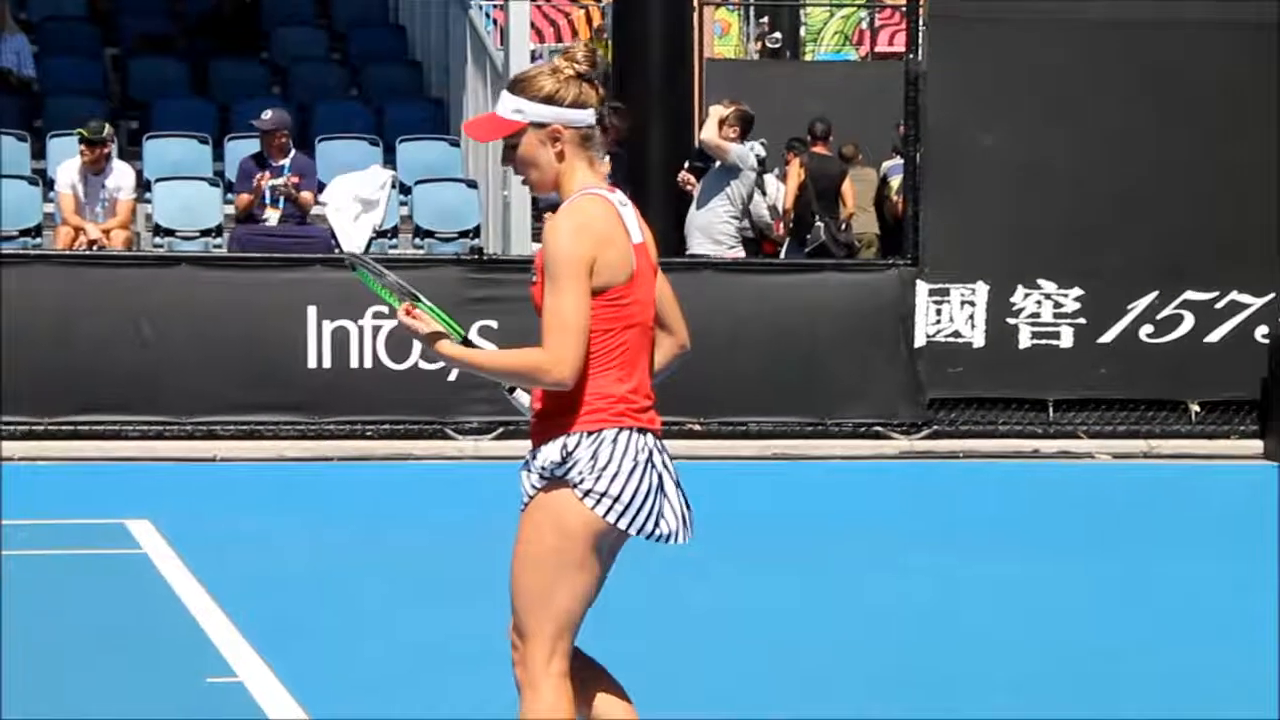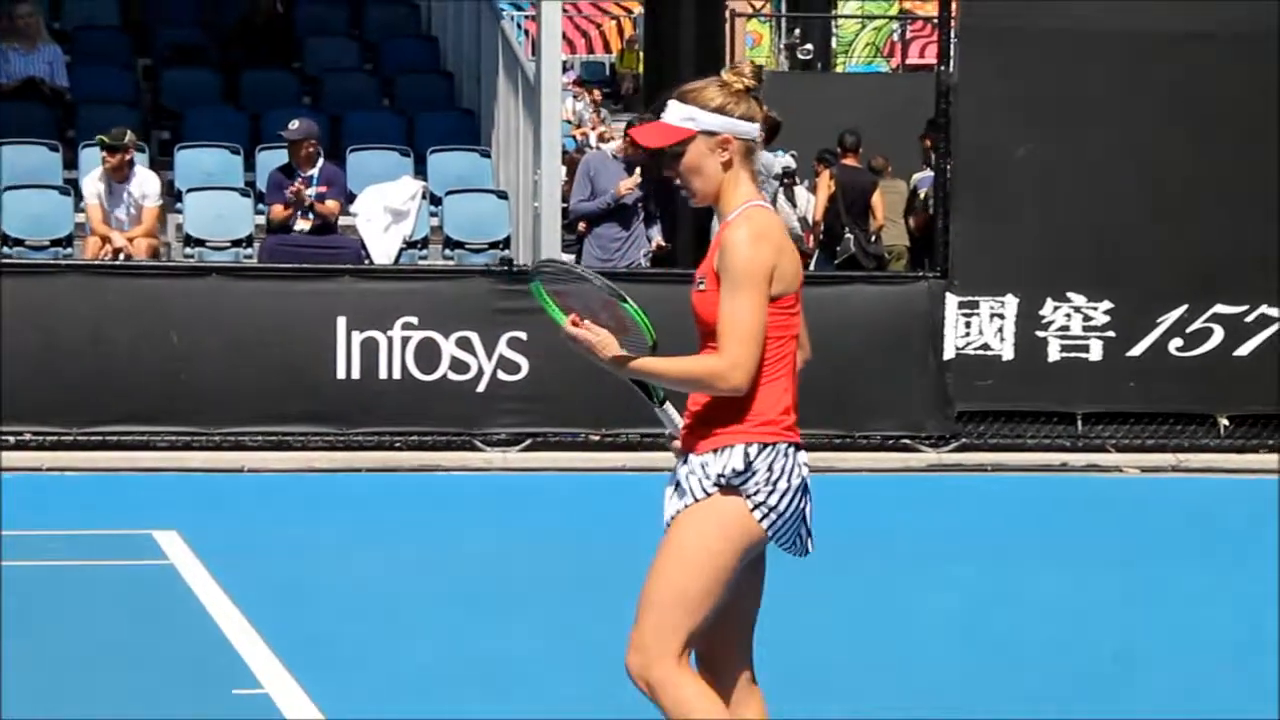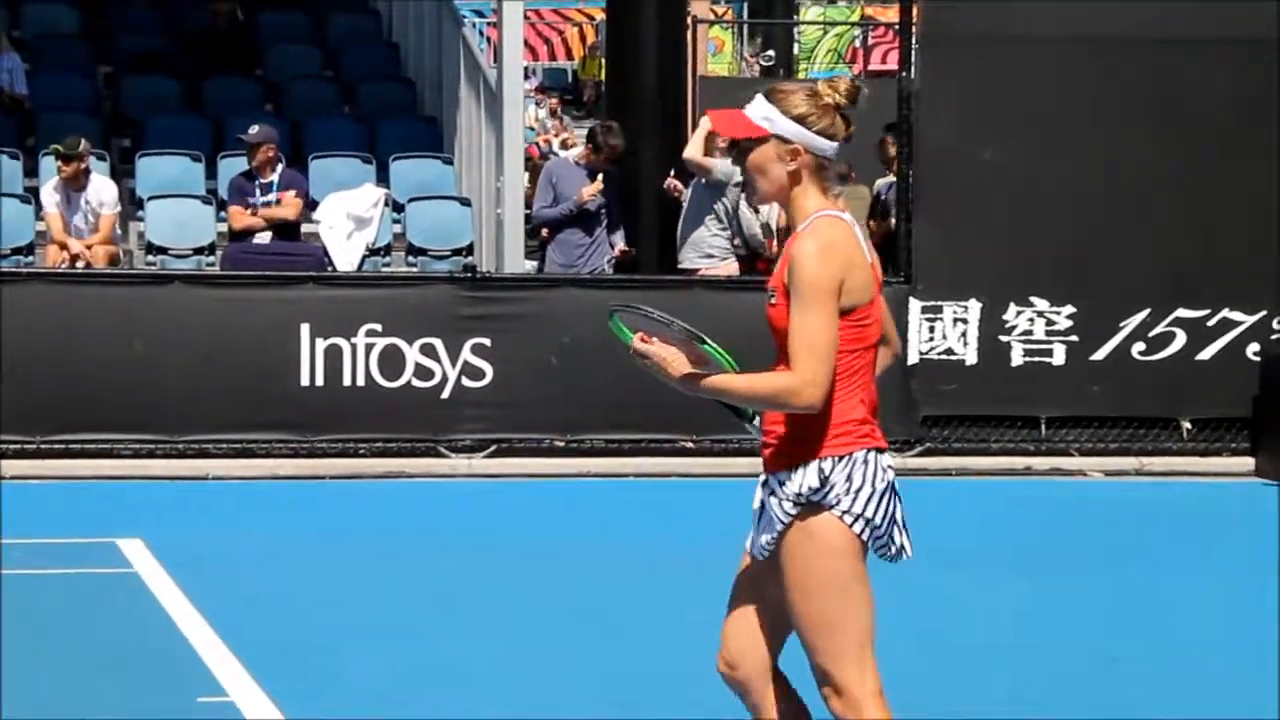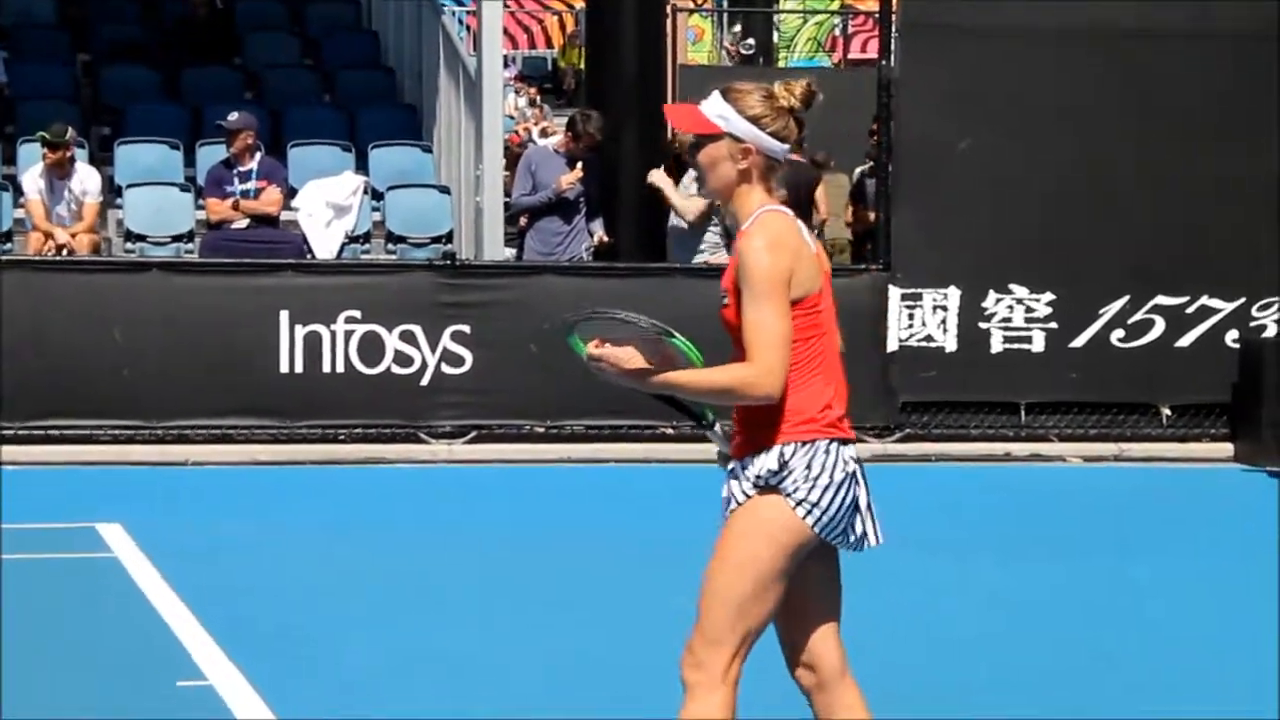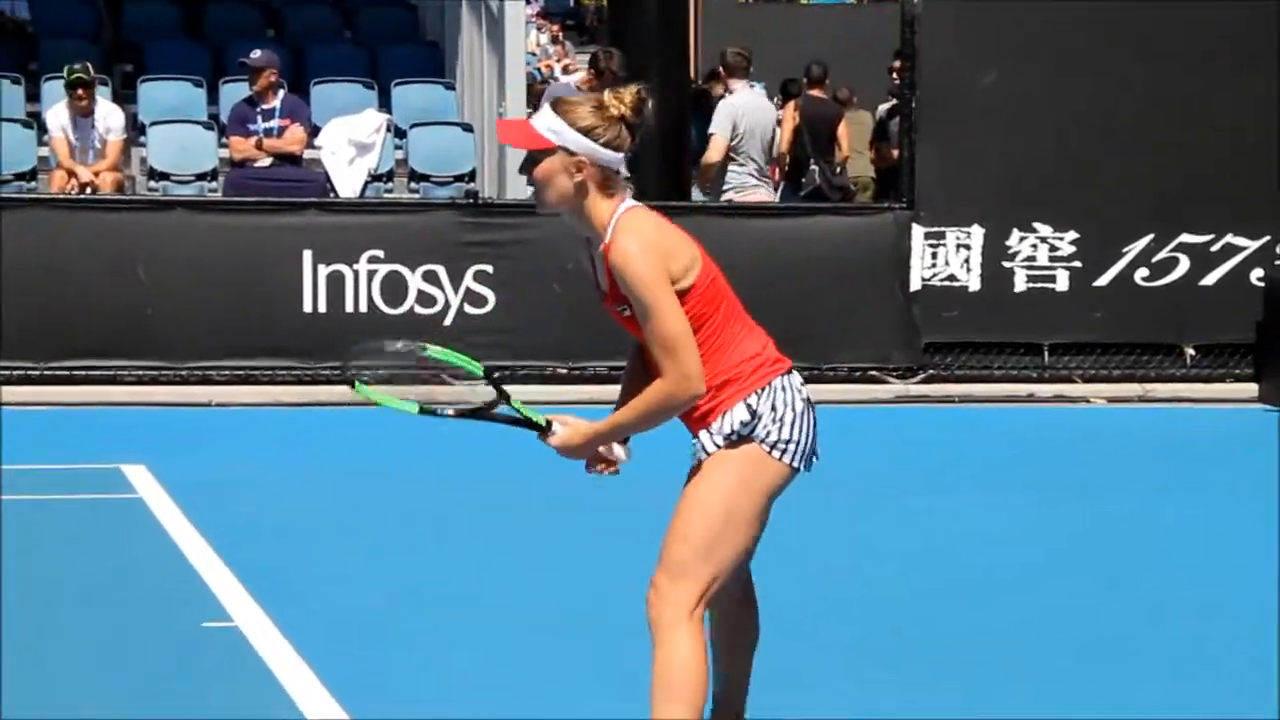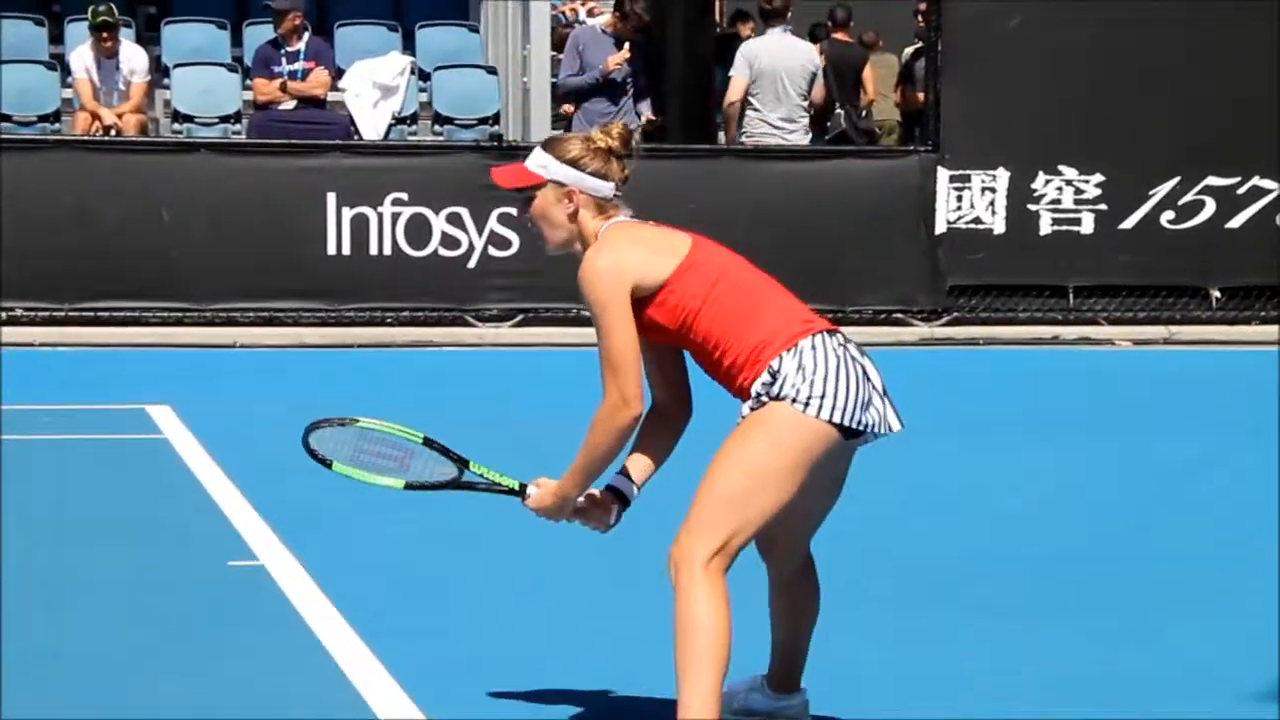
dt=0.7s
person 1, frame 1
left shoulder: (572, 225)
right shoulder: (622, 214)
left elbow: (559, 366)
right elbow: (674, 337)
left wrist: (452, 350)
left hip: (583, 455)
right hip: (621, 448)
left knee: (537, 663)
right knee: (551, 654)
person 1, frame 2
left shoulder: (746, 233)
right shoulder: (754, 230)
left elbow: (732, 370)
right elbow: (796, 350)
left wrist: (620, 359)
left hip: (739, 467)
right hip: (734, 465)
left knee: (654, 659)
person 1, frame 3
left shoulder: (814, 246)
right shoulder: (835, 235)
left elbow: (806, 388)
right elbow: (886, 345)
left wrist: (691, 377)
left hip: (822, 479)
right hip: (810, 477)
right knee: (741, 659)
person 1, frame 4
left shoulder: (763, 240)
right shoulder: (782, 232)
left elbow: (764, 378)
left wrist: (649, 375)
left hip: (788, 467)
right hip: (806, 464)
left knee: (707, 666)
person 1, frame 5
left shoulder: (631, 246)
right shoulder: (607, 240)
left elbow: (684, 382)
left wrist: (592, 435)
right wrist: (612, 431)
left hip: (755, 416)
right hip: (740, 416)
left knee: (674, 601)
right knee: (722, 582)
person 1, frame 6
left shoulder: (602, 262)
right shoulder: (639, 253)
left elbow: (624, 406)
right elbow: (671, 406)
left wrist: (566, 492)
right wrist: (620, 489)
left hip: (804, 379)
right hip: (835, 369)
left knee: (695, 557)
right knee: (782, 546)
